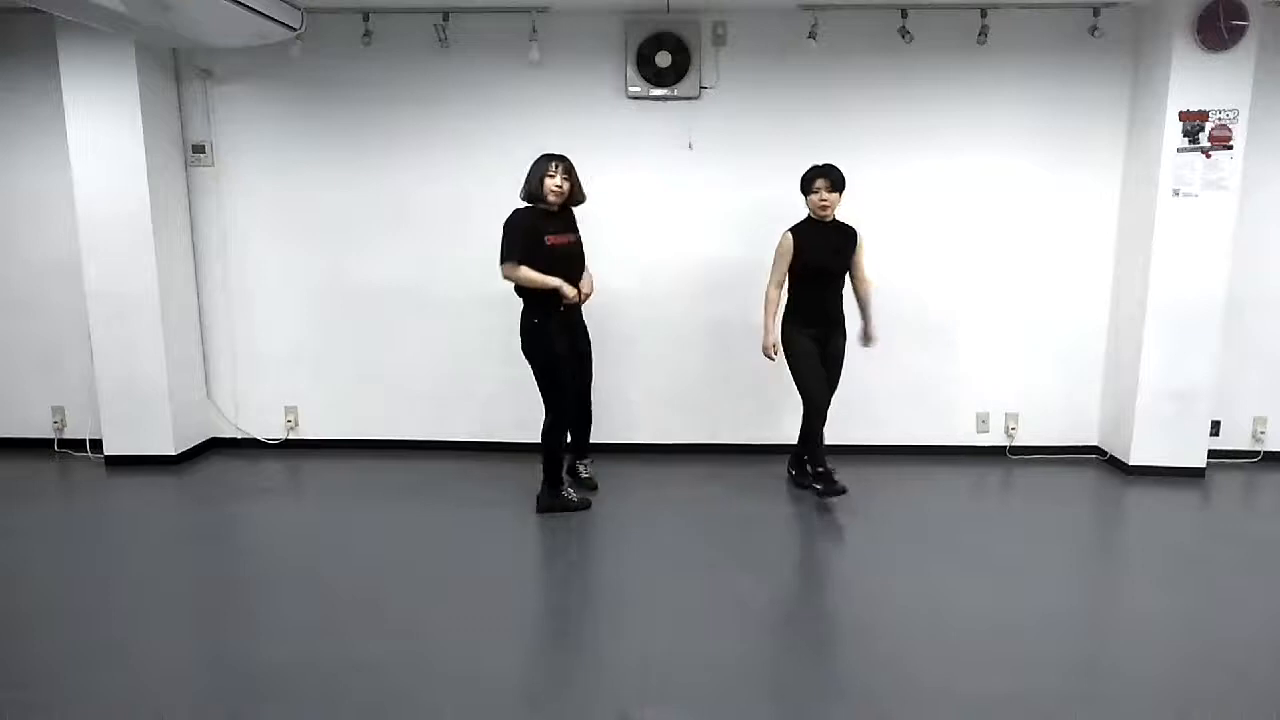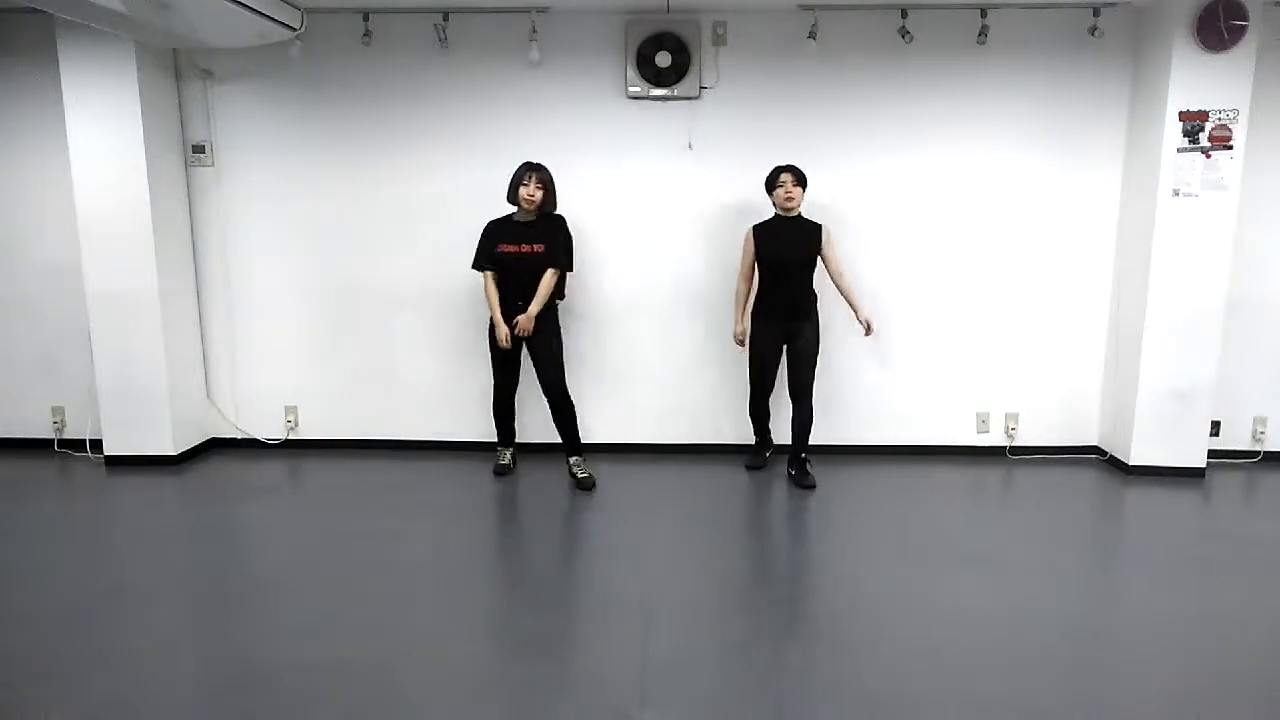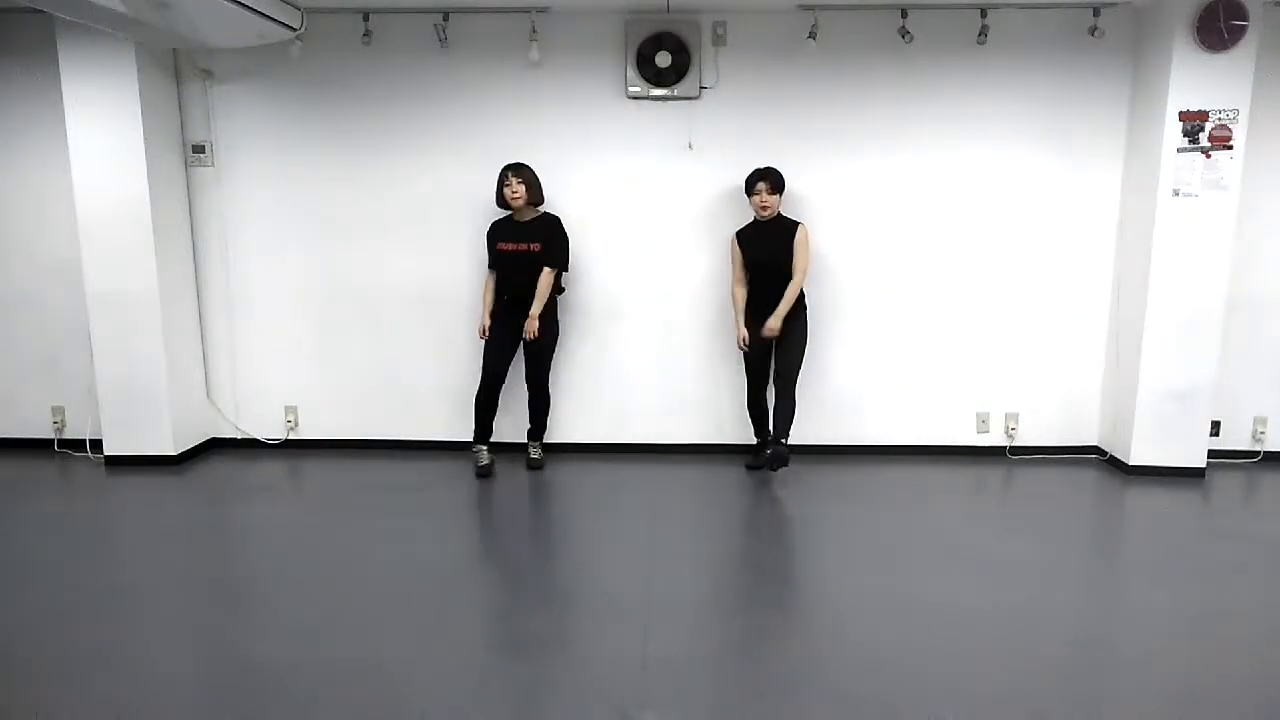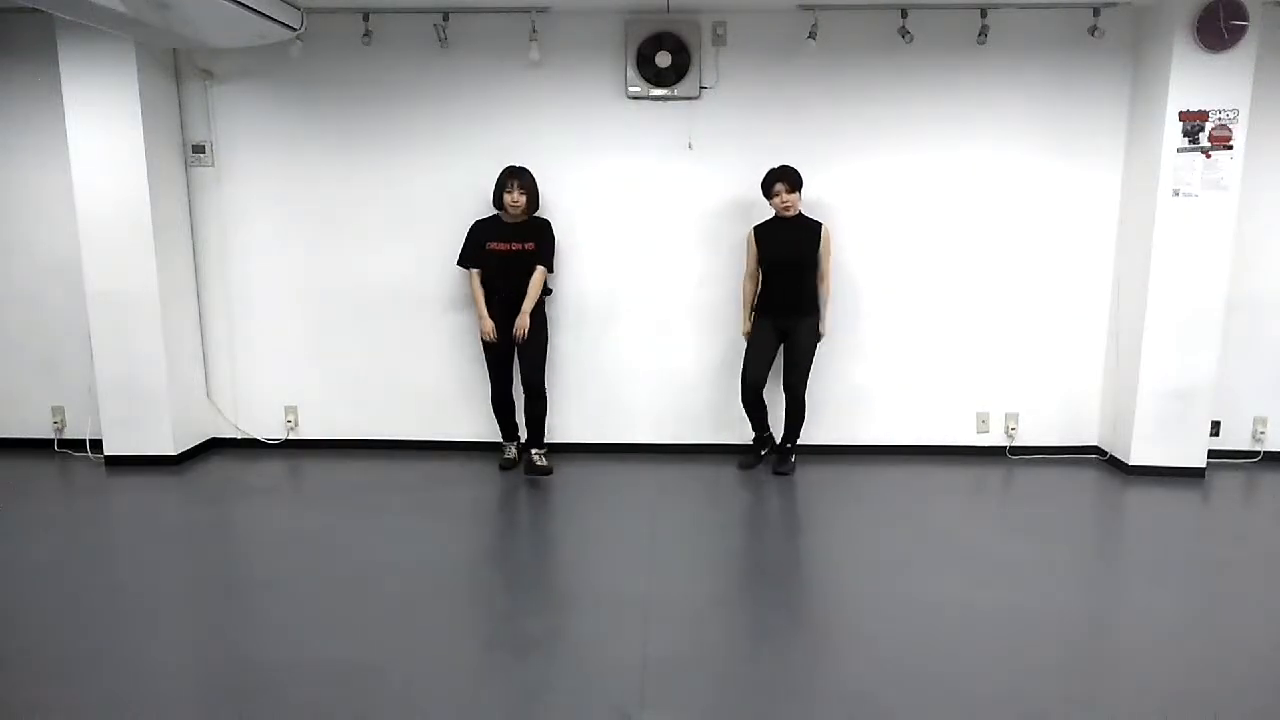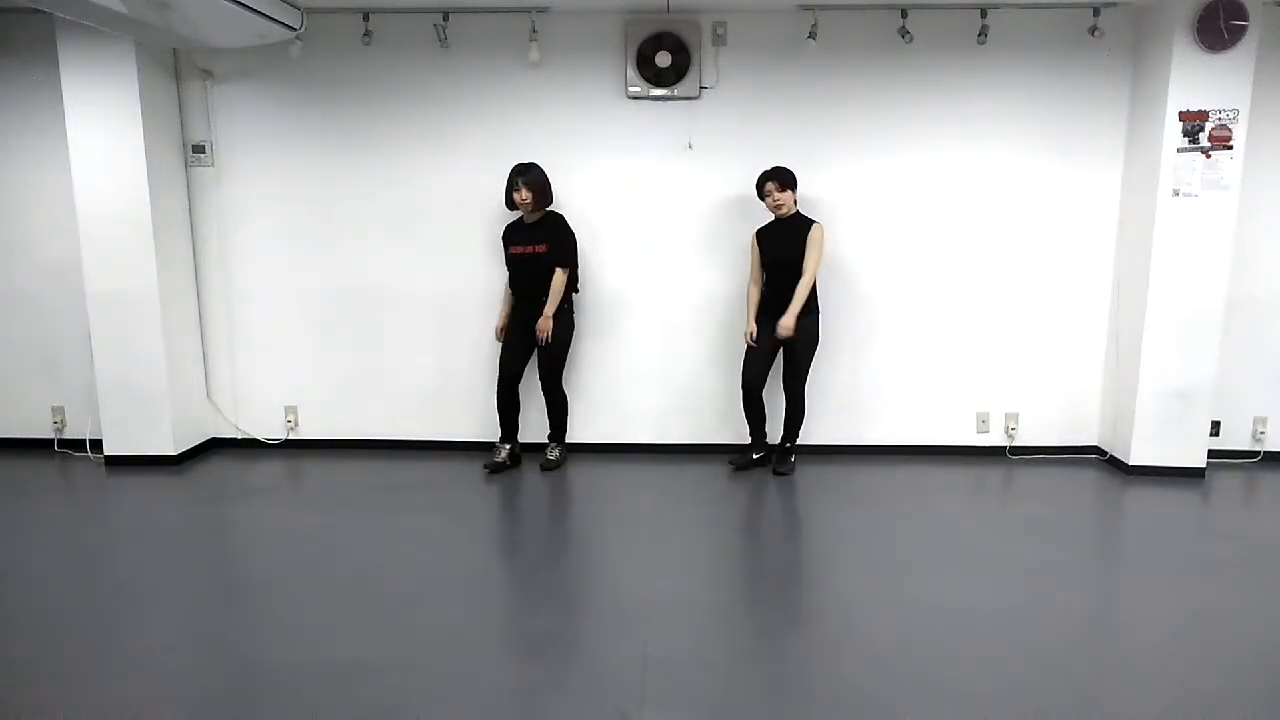
dt=0.7s
person 1, frame 1
left shoulder: (566, 216)
right shoulder: (523, 219)
right elbow: (510, 269)
left wrist: (585, 278)
right wrist: (559, 285)
left hip: (572, 319)
right hip: (540, 322)
left knee: (581, 395)
right knee: (559, 404)
left ankle: (579, 462)
right ankle: (552, 490)
person 1, frame 2
left shoulder: (555, 226)
right shoulder: (495, 229)
left elbow: (553, 273)
right elbow: (489, 277)
left wrist: (531, 314)
right wrist: (498, 321)
left hip: (542, 317)
right hip: (505, 320)
left knee: (555, 387)
right knee: (504, 389)
left ankle: (575, 459)
right ankle: (506, 449)
person 1, frame 3
left shoulder: (550, 225)
right shoulder: (498, 228)
left elbow: (549, 272)
right elbow: (493, 274)
left wrist: (534, 316)
right wrist: (485, 314)
left hip: (540, 313)
right hip: (505, 312)
left knee: (537, 382)
right knee: (490, 379)
left ankle: (535, 444)
right ankle: (481, 447)
person 1, frame 4
left shoulder: (540, 228)
right shoulder: (482, 229)
left elbow: (540, 272)
right elbow: (475, 275)
left wrist: (525, 313)
right wrist: (483, 317)
left hip: (530, 314)
right hip: (496, 315)
left knee: (534, 382)
right knee: (500, 384)
left ankle: (535, 449)
right ankle: (510, 443)
person 1, frame 5
left shoulder: (556, 225)
right shoulder: (512, 231)
left elbow: (563, 272)
left wrist: (547, 315)
right wrist: (504, 316)
left hip: (555, 314)
right hip: (522, 314)
left knee: (550, 381)
right knee: (507, 378)
left ankle: (556, 445)
right ankle: (507, 446)
person 2, frame 1
left shoulder: (850, 236)
right shoulder: (794, 237)
left elbow: (859, 283)
right elbow: (775, 286)
left wrist: (867, 322)
right wrist: (769, 332)
left hip: (834, 329)
right hip: (799, 329)
left knee: (822, 401)
right knee: (815, 399)
left ankle: (799, 462)
right ankle: (820, 472)
person 2, frame 2
left shoulder: (817, 232)
right shoulder: (758, 233)
left elbow: (837, 274)
right elbow: (745, 279)
left wrist: (858, 310)
right wrist: (739, 320)
left hip: (804, 322)
right hip: (765, 321)
left knee: (802, 393)
right knee: (760, 389)
left ankle: (798, 461)
right ankle: (762, 443)
person 2, frame 3
left shoulder: (796, 231)
right shoulder: (741, 237)
left elbow: (798, 278)
right elbow: (739, 284)
left wrist: (779, 316)
right wrist: (740, 324)
left hip: (788, 319)
right hip: (755, 320)
left knee: (784, 382)
right knee: (756, 385)
left ankle: (780, 443)
right ankle: (762, 443)
person 2, frame 4
left shoulder: (817, 231)
right shoulder: (758, 233)
left elbow: (822, 278)
right elbow: (751, 279)
left wrist: (822, 318)
right wrist: (747, 319)
left hip: (804, 320)
right hip: (767, 319)
left knee: (795, 388)
right knee: (751, 383)
left ankle: (788, 448)
right ankle: (762, 439)
person 2, frame 5
left shoulder: (812, 229)
right shoulder: (761, 235)
left elbow: (808, 275)
right elbow: (756, 280)
left wrist: (792, 315)
right wrist: (751, 319)
left hip: (801, 320)
right hip: (767, 319)
left knee: (793, 389)
right knee: (750, 383)
left ankle: (787, 450)
right ankle: (758, 447)
